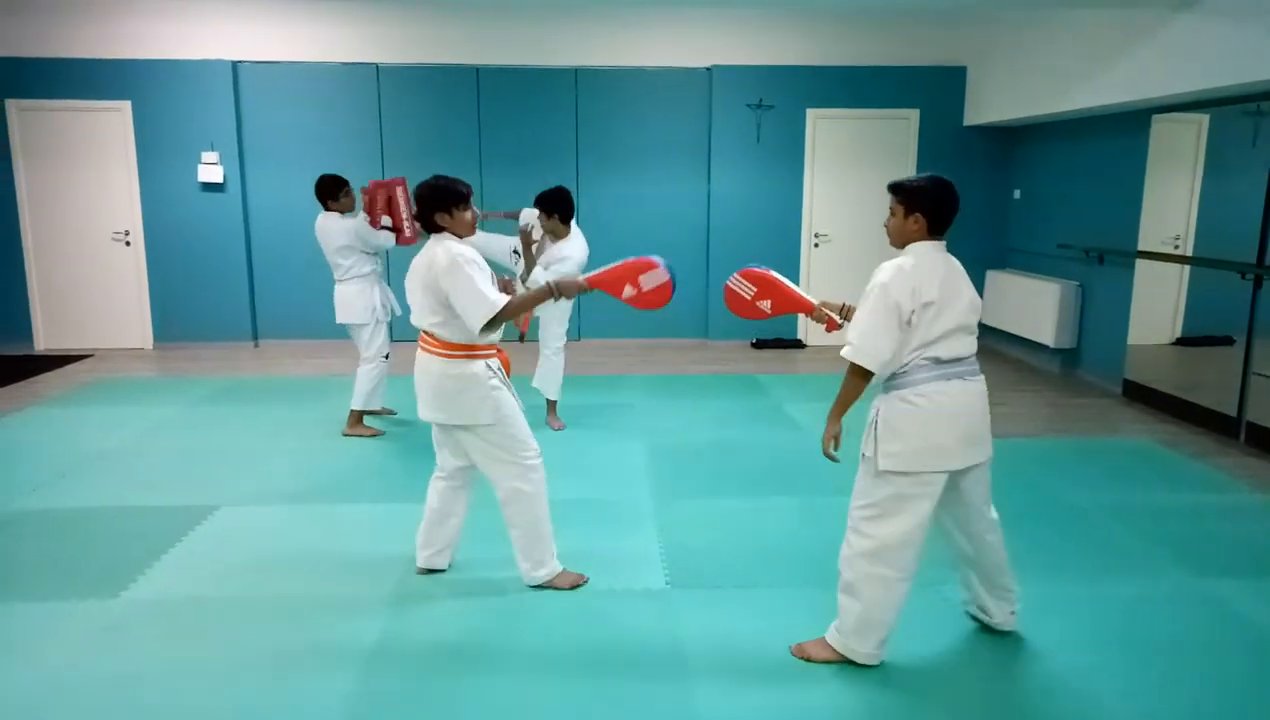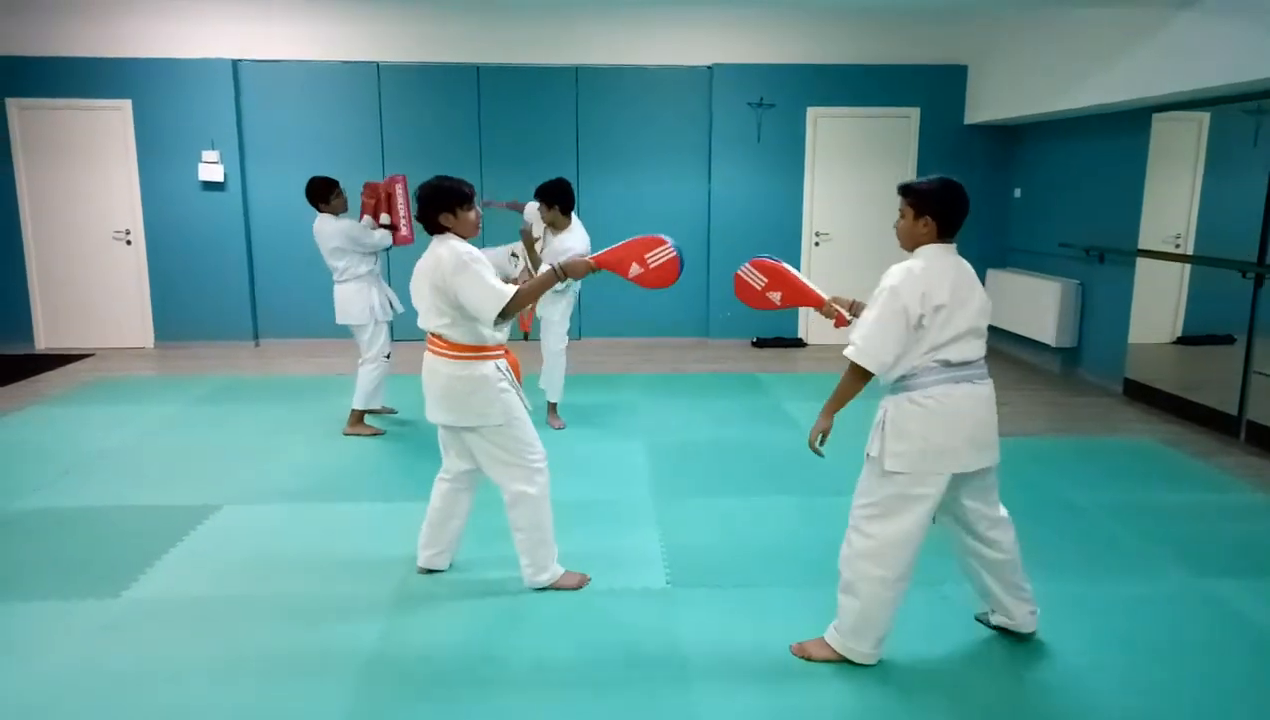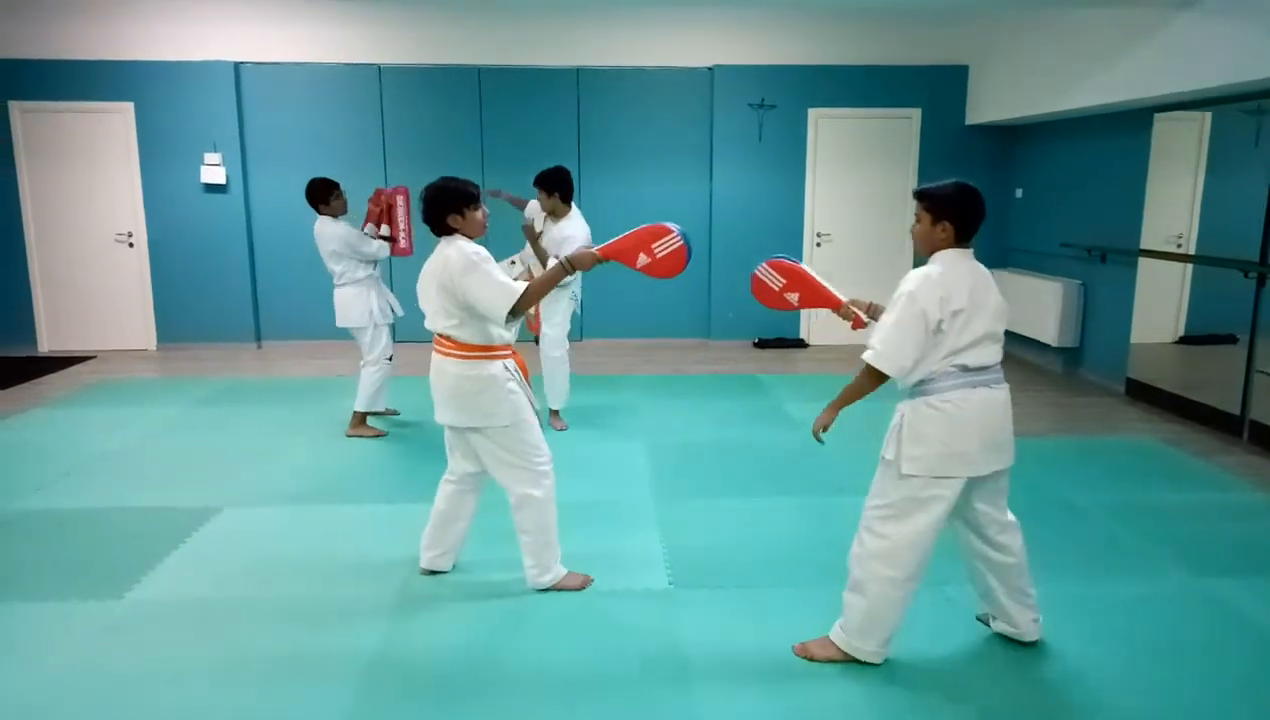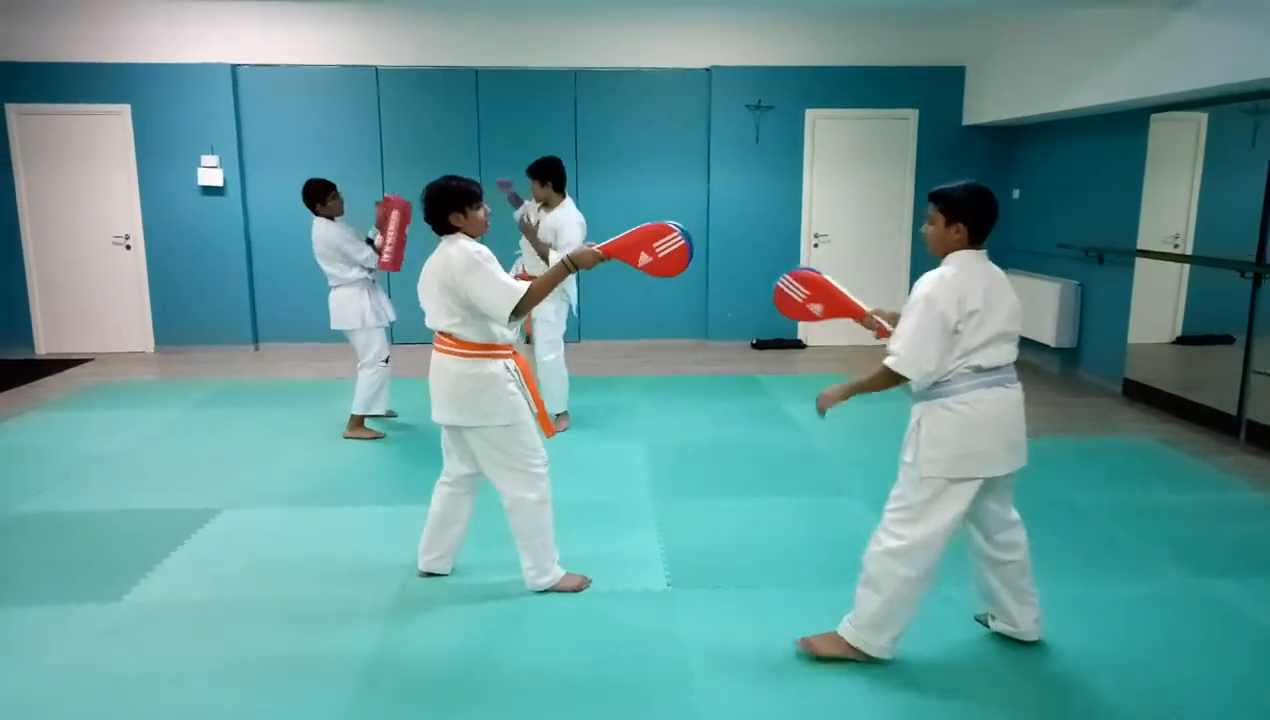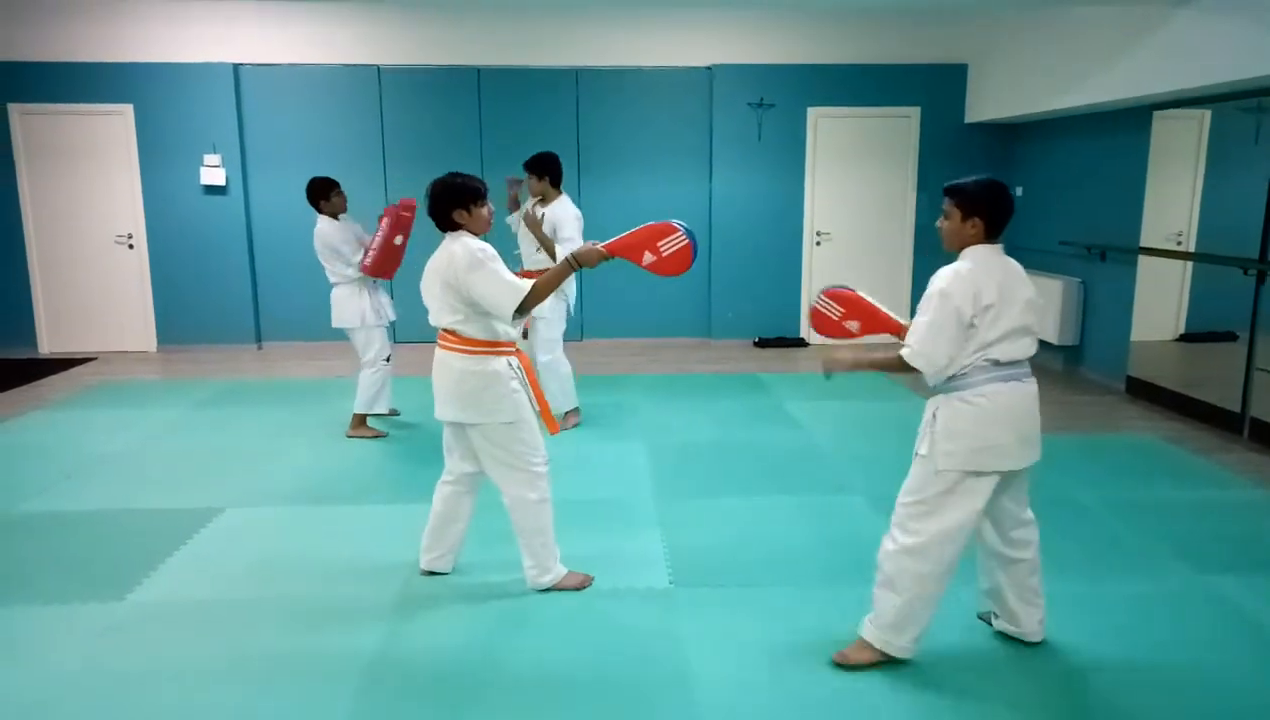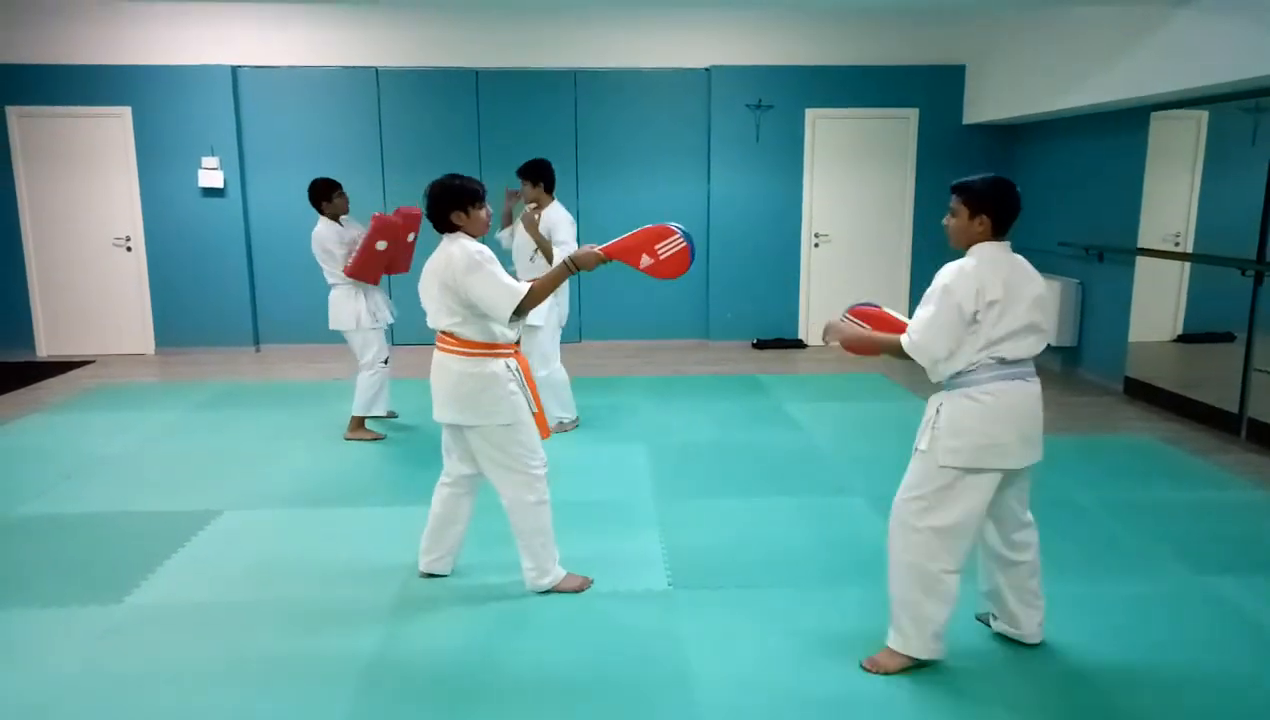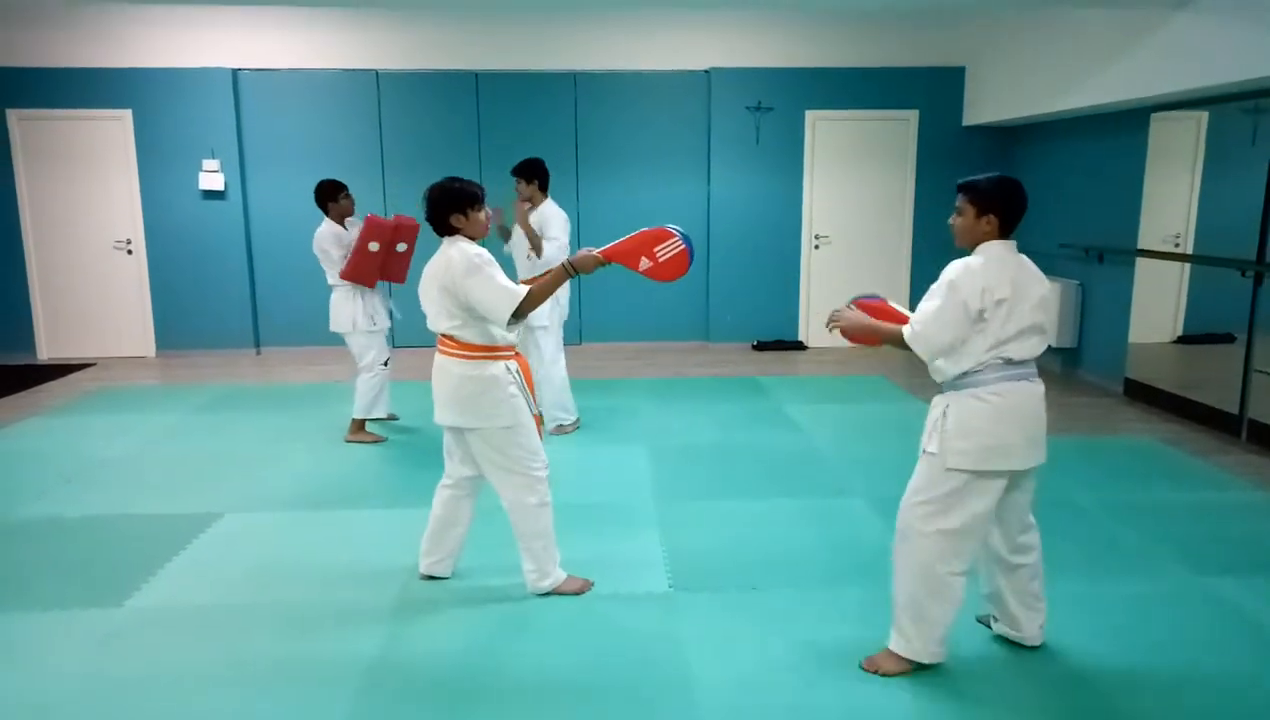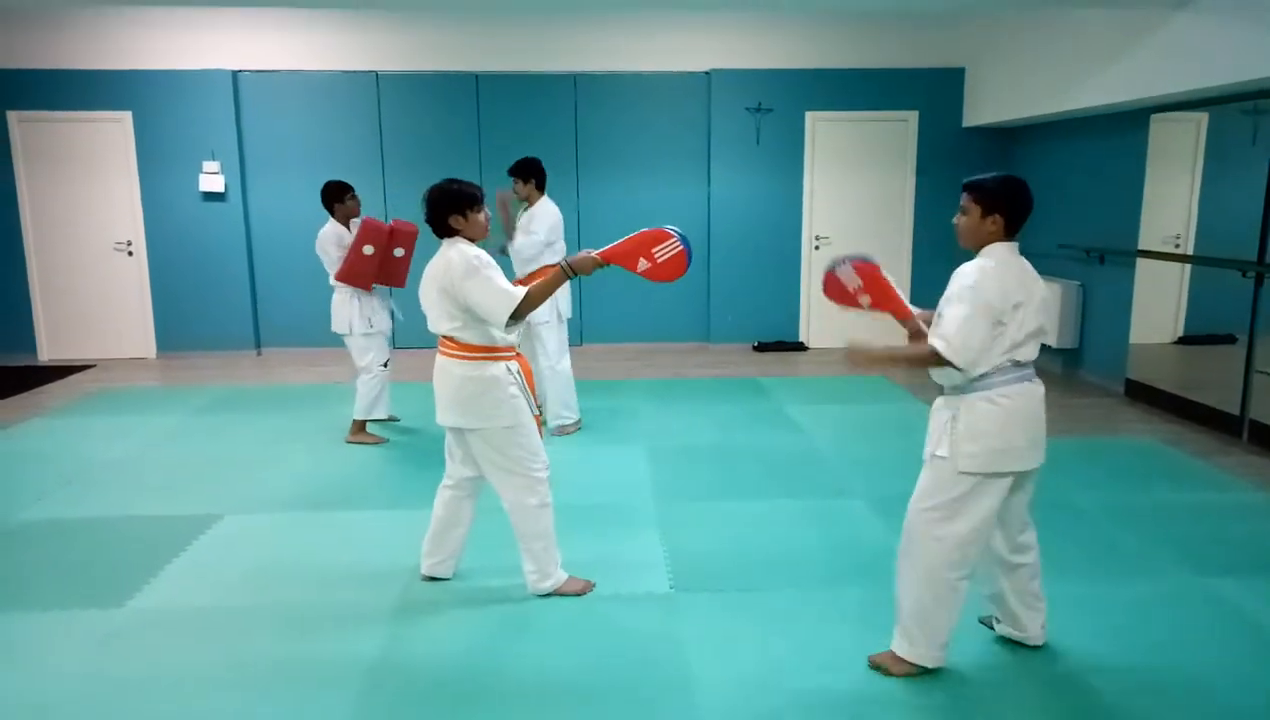
dt=0.1s
person 1, frame 1
left shoulder: (896, 274)
right shoulder: (955, 272)
left elbow: (867, 357)
left wrist: (835, 417)
right wrist: (845, 311)
left hip: (916, 413)
right hip: (966, 403)
left knee: (878, 529)
right knee: (974, 514)
left ankle: (853, 640)
right ankle: (998, 608)
person 1, frame 2
left shoulder: (906, 277)
right shoulder: (965, 275)
left elbow: (869, 358)
left wrist: (828, 412)
right wrist: (855, 307)
left hip: (923, 415)
right hip: (973, 406)
left knee: (879, 528)
right knee: (982, 518)
left ankle: (852, 640)
right ankle: (1015, 614)
person 1, frame 3
left shoulder: (924, 283)
right shoulder: (982, 280)
left elbow: (887, 363)
left wrist: (835, 406)
right wrist: (874, 311)
left hip: (939, 419)
right hip: (988, 411)
left knee: (889, 527)
right knee: (992, 523)
left ankle: (854, 638)
right ankle: (1019, 621)
person 1, frame 4
left shoulder: (939, 285)
right shoulder: (997, 281)
left elbow: (907, 366)
left wrist: (843, 392)
right wrist: (898, 320)
left hip: (954, 420)
right hip: (1002, 411)
left knee: (908, 528)
right knee: (998, 523)
left ankle: (862, 634)
right ankle: (1019, 620)
person 1, frame 5
left shoulder: (955, 279)
right shoulder: (1016, 276)
left elbow: (920, 359)
left wrist: (854, 361)
right wrist: (921, 329)
left hip: (968, 415)
right hip: (1016, 406)
left knee: (920, 525)
right knee: (1010, 520)
left ankle: (884, 637)
right ankle: (1022, 619)
person 1, frame 6
left shoulder: (960, 275)
right shoulder: (1027, 274)
left elbow: (919, 349)
left wrist: (857, 336)
left hip: (971, 413)
right hip: (1019, 405)
left knee: (922, 520)
right knee: (1011, 521)
left ankle: (914, 641)
right ankle: (1021, 621)
person 1, frame 7
left shoulder: (966, 273)
right shoulder: (1029, 273)
left elbow: (924, 341)
left wrist: (857, 323)
right wrist: (921, 324)
left hip: (975, 415)
right hip: (1019, 407)
left knee: (927, 523)
right knee: (1012, 525)
left ankle: (913, 645)
right ankle: (1022, 623)
person 1, frame 8
left shoulder: (979, 276)
right shoulder: (1022, 273)
left elbow: (950, 351)
left wrist: (882, 355)
right wrist: (924, 319)
left hip: (981, 417)
right hip: (1018, 409)
left knee: (935, 529)
right knee: (1010, 526)
left ankle: (917, 649)
right ankle: (1024, 623)
person 2, frame 1
left shoulder: (427, 258)
right shoulder: (455, 257)
right elbow: (491, 318)
left wrist: (497, 290)
right wrist: (552, 289)
left hip: (439, 370)
right hip: (468, 376)
left knee: (453, 467)
right knee: (522, 467)
left ankle: (431, 555)
right ankle: (541, 567)
person 2, frame 2
left shoulder: (431, 259)
right shoulder: (460, 257)
right elbow: (502, 310)
left wrist: (501, 288)
right wrist: (558, 272)
left hip: (447, 372)
right hip: (475, 377)
left knee: (458, 469)
right knee: (527, 470)
left ankle: (432, 555)
right ankle: (543, 570)
person 2, frame 3
left shoulder: (437, 261)
right shoulder: (467, 257)
right elbow: (514, 305)
left wrist: (508, 284)
right wrist: (568, 264)
left hip: (454, 372)
right hip: (484, 377)
left knee: (464, 470)
right knee: (532, 471)
left ankle: (436, 556)
right ankle: (546, 571)
person 2, frame 4
left shoulder: (438, 260)
right shoulder: (469, 256)
right elbow: (517, 304)
left wrist: (508, 285)
right wrist: (570, 263)
left hip: (453, 372)
right hip: (483, 376)
left knee: (460, 472)
right knee: (528, 474)
left ankle: (433, 558)
right ankle: (544, 572)
person 2, frame 5
left shoulder: (442, 257)
right shoulder: (473, 253)
right elbow: (521, 302)
right wrist: (574, 260)
left hip: (457, 368)
right hip: (486, 374)
left knee: (461, 470)
right knee: (527, 472)
left ankle: (435, 556)
right ankle: (545, 571)
person 2, frame 6
left shoulder: (439, 259)
right shoulder: (470, 255)
right elbow: (519, 305)
right wrist: (572, 263)
left hip: (455, 370)
right hip: (484, 376)
left knee: (459, 472)
right knee: (526, 474)
left ankle: (434, 559)
right ankle: (545, 573)
person 2, frame 7
left shoulder: (440, 261)
right shoulder: (469, 258)
right elbow: (516, 309)
right wrist: (570, 267)
left hip: (456, 373)
right hip: (485, 379)
left knee: (461, 474)
right knee: (527, 475)
left ankle: (434, 561)
right ankle: (546, 574)
person 2, frame 8
left shoulder: (441, 262)
right shoulder: (468, 260)
right elbow: (515, 310)
right wrist: (568, 269)
left hip: (458, 374)
right hip: (485, 379)
left knee: (462, 475)
right knee: (528, 476)
left ankle: (436, 563)
right ankle: (547, 575)
person 3, frame 1
left shoulder: (574, 254)
right shoulder: (549, 225)
left elbow: (539, 285)
right elbow: (527, 216)
left wrist: (526, 248)
right wrist: (499, 214)
right hip: (532, 261)
left knee: (552, 345)
left ankle: (551, 410)
person 3, frame 2
left shoulder: (576, 245)
right shoulder: (549, 217)
right elbow: (529, 209)
left wrist: (529, 251)
right wrist: (502, 204)
left hip: (557, 292)
left knee: (554, 346)
left ankle: (552, 409)
person 3, frame 3
left shoulder: (575, 233)
right shoulder: (547, 211)
right elbow: (532, 209)
left wrist: (535, 245)
right wrist: (508, 197)
left hip: (557, 292)
right hip: (532, 274)
left knee: (554, 348)
left ankle: (555, 411)
person 3, frame 4
left shoulder: (570, 221)
right shoulder: (541, 204)
right elbow: (523, 211)
left wrist: (533, 239)
right wrist: (510, 194)
left hip: (551, 292)
right hip: (526, 277)
left knee: (548, 352)
left ankle: (560, 411)
person 3, frame 5
left shoulder: (567, 214)
right shoulder: (537, 204)
left elbow: (569, 258)
right elbow: (516, 224)
left wrist: (538, 231)
right wrist: (513, 197)
left hip: (551, 289)
right hip: (528, 282)
left knee: (548, 352)
right knee: (525, 342)
left ankle: (569, 408)
person 3, frame 6
left shoulder: (560, 219)
right shoulder: (530, 212)
left elbow: (565, 262)
right elbow: (507, 239)
left wrist: (534, 233)
right wrist: (507, 209)
left hip: (546, 298)
left knee: (544, 363)
right knee: (526, 356)
left ankle: (567, 416)
person 3, frame 7
left shoulder: (553, 216)
right shoulder: (528, 213)
left elbow: (552, 257)
right elbow: (517, 246)
left wrist: (526, 228)
right wrist: (502, 230)
left hip: (547, 295)
left knee: (547, 361)
right knee: (528, 355)
left ankle: (565, 418)
person 3, frame 8
left shoulder: (546, 213)
right shoulder: (530, 211)
left elbow: (523, 248)
left wrist: (505, 216)
right wrist: (506, 247)
left knee: (552, 356)
right knee: (530, 354)
left ankle: (568, 417)
person 4, frame 1
left shoulder: (323, 222)
right shoulder: (351, 227)
right elbow: (385, 241)
left wrist: (368, 215)
right wrist: (387, 219)
left hip: (351, 292)
right hip: (364, 294)
left knee: (373, 353)
right knee: (376, 357)
left ankle: (369, 404)
right ankle: (354, 422)
person 4, frame 2
left shoulder: (323, 224)
right shoulder: (341, 227)
left elbow: (360, 235)
right elbow: (382, 240)
left wrist: (370, 215)
left hip: (354, 292)
right hip: (363, 294)
left knee: (373, 353)
right knee: (378, 357)
left ankle: (369, 402)
right ankle: (354, 421)
person 4, frame 3
left shoulder: (325, 226)
right shoulder: (339, 232)
left elbow: (360, 241)
right elbow: (380, 250)
left wrist: (374, 225)
left hip: (356, 295)
right hip: (363, 298)
left knee: (375, 355)
right knee: (380, 359)
left ankle: (371, 404)
right ankle: (357, 423)
person 4, frame 4
left shoulder: (331, 226)
right shoulder: (330, 233)
left elbow: (362, 245)
right elbow: (371, 260)
left wrist: (376, 232)
right wrist: (381, 238)
left hip: (358, 298)
right hip: (356, 300)
left knee: (374, 357)
right knee: (376, 361)
left ankle: (371, 406)
right ankle: (355, 425)
person 4, frame 5
left shoulder: (341, 222)
right shoulder: (329, 232)
left elbow: (365, 243)
right elbow: (363, 261)
left hip: (361, 297)
right hip: (357, 300)
left knee: (376, 356)
right knee: (378, 360)
left ankle: (374, 406)
right ankle: (357, 424)
person 4, frame 6
left shoulder: (346, 223)
right shoulder: (324, 234)
left hip: (364, 298)
right hip: (353, 302)
left knee: (377, 358)
right knee: (375, 362)
left ankle: (373, 407)
right ankle: (355, 426)
person 4, frame 7
left shoulder: (354, 224)
right shoulder: (325, 235)
left hip: (366, 301)
right hip: (353, 304)
left knee: (377, 360)
right knee: (375, 365)
left ankle: (373, 410)
right ankle: (356, 429)
person 4, frame 8
left shoulder: (360, 226)
right shoulder: (328, 235)
left hip: (372, 301)
right hip: (354, 306)
left knee: (379, 362)
right knee: (375, 367)
left ankle: (373, 411)
right ankle: (357, 430)
